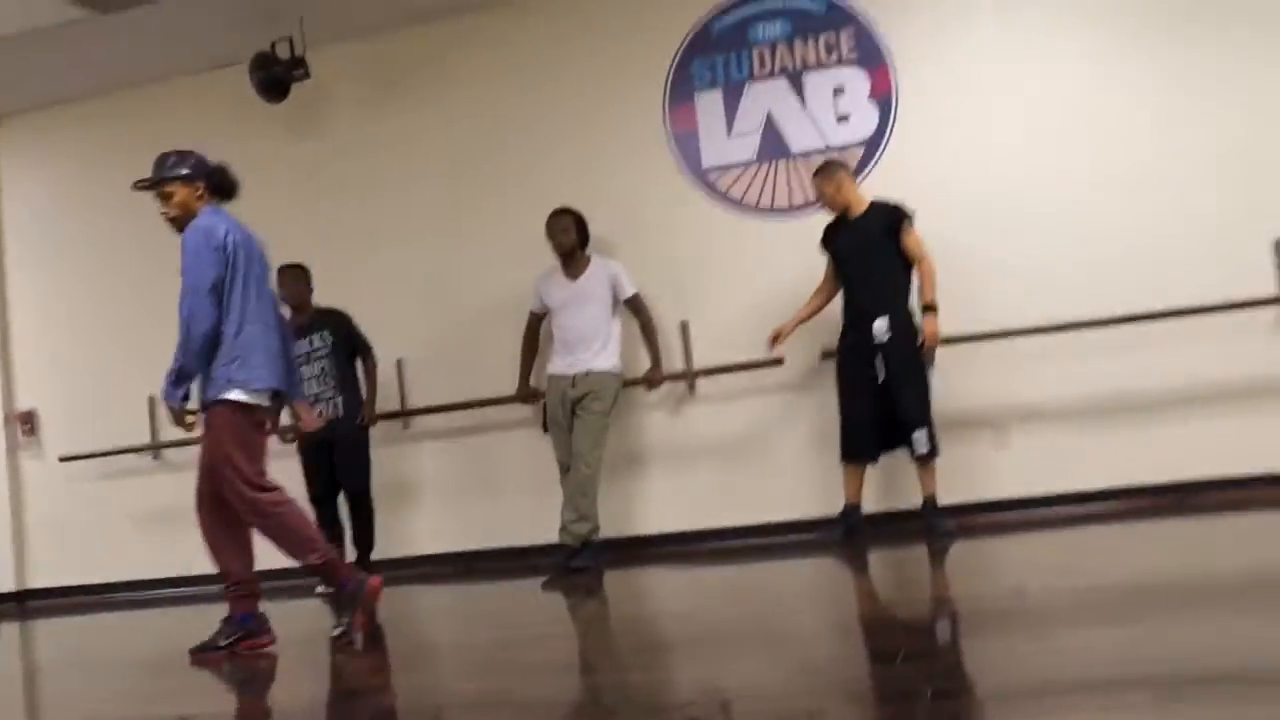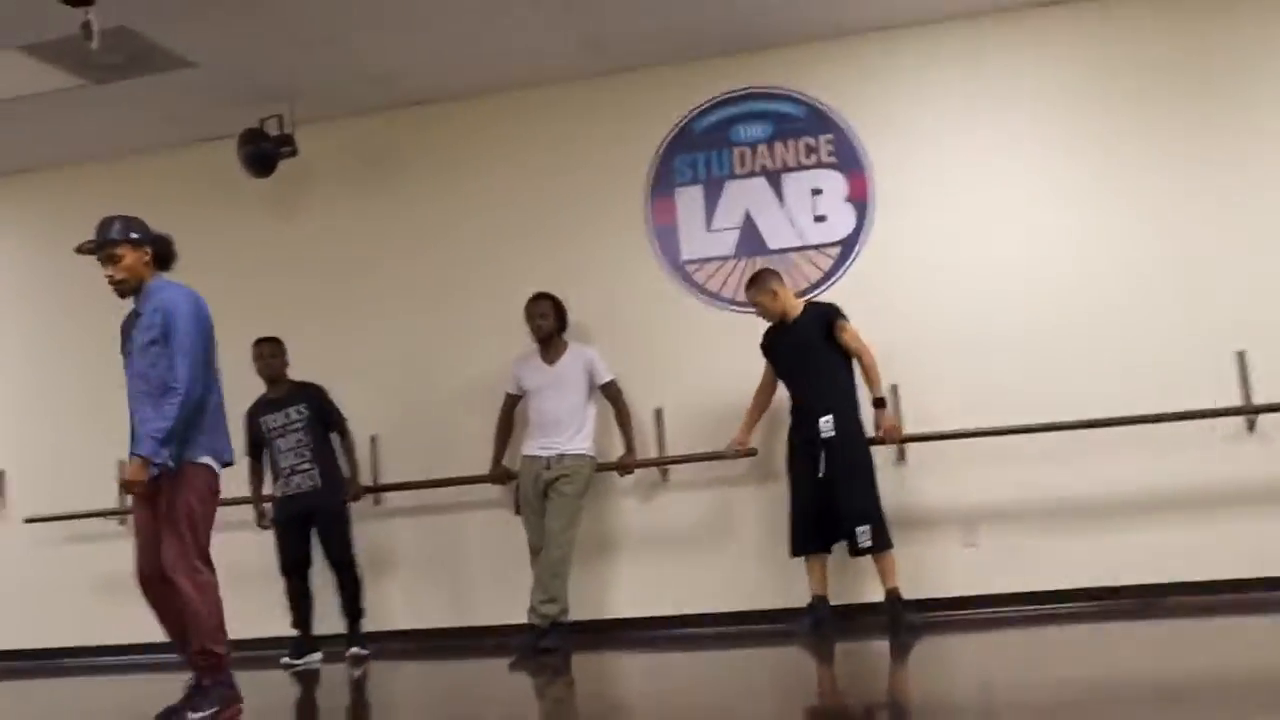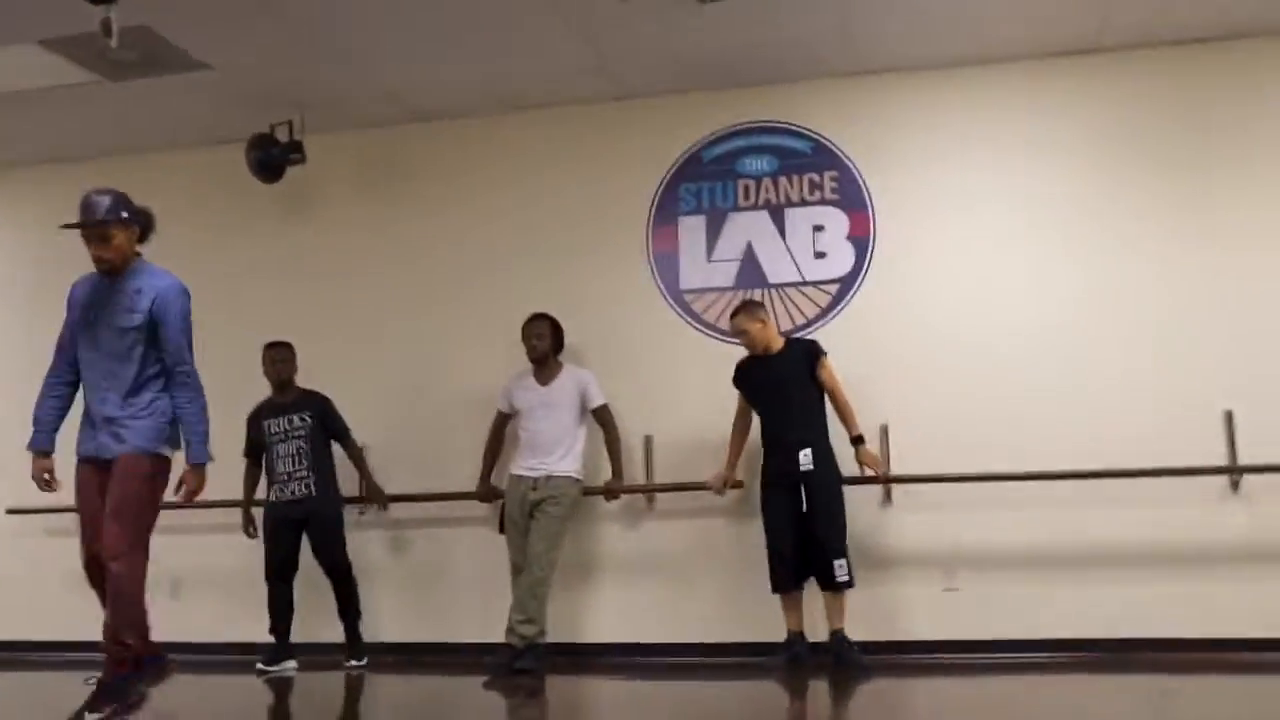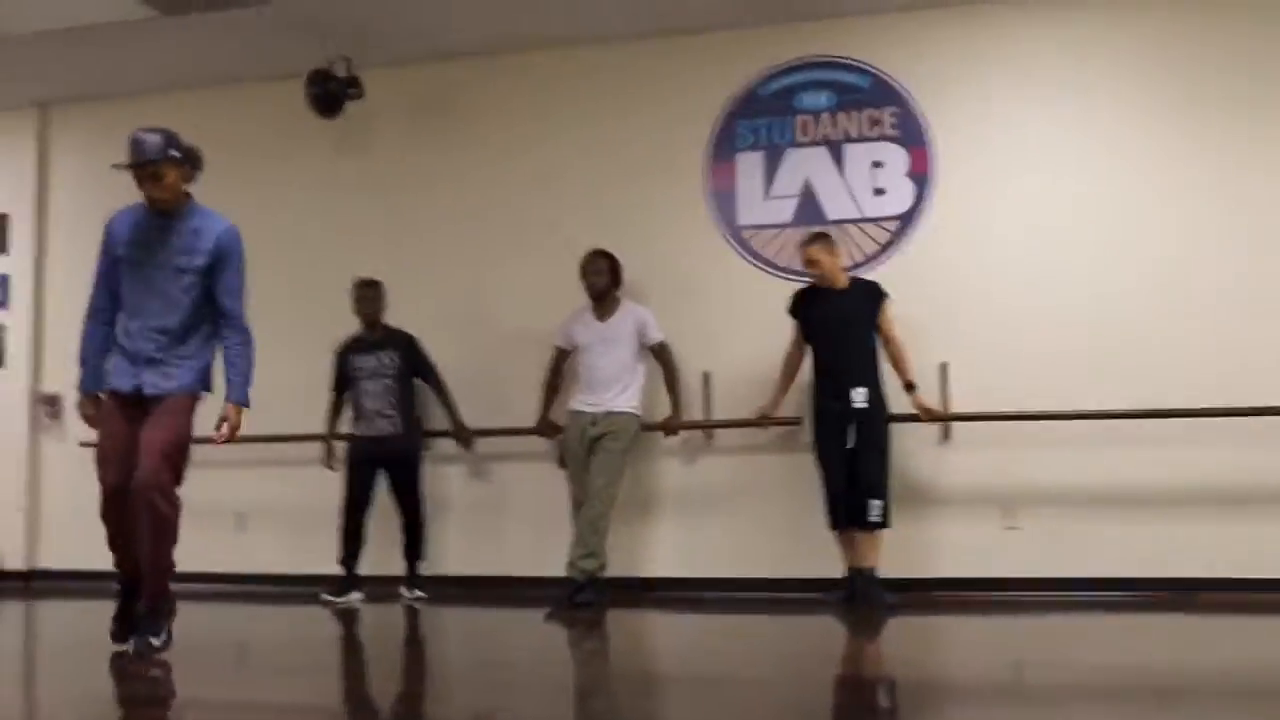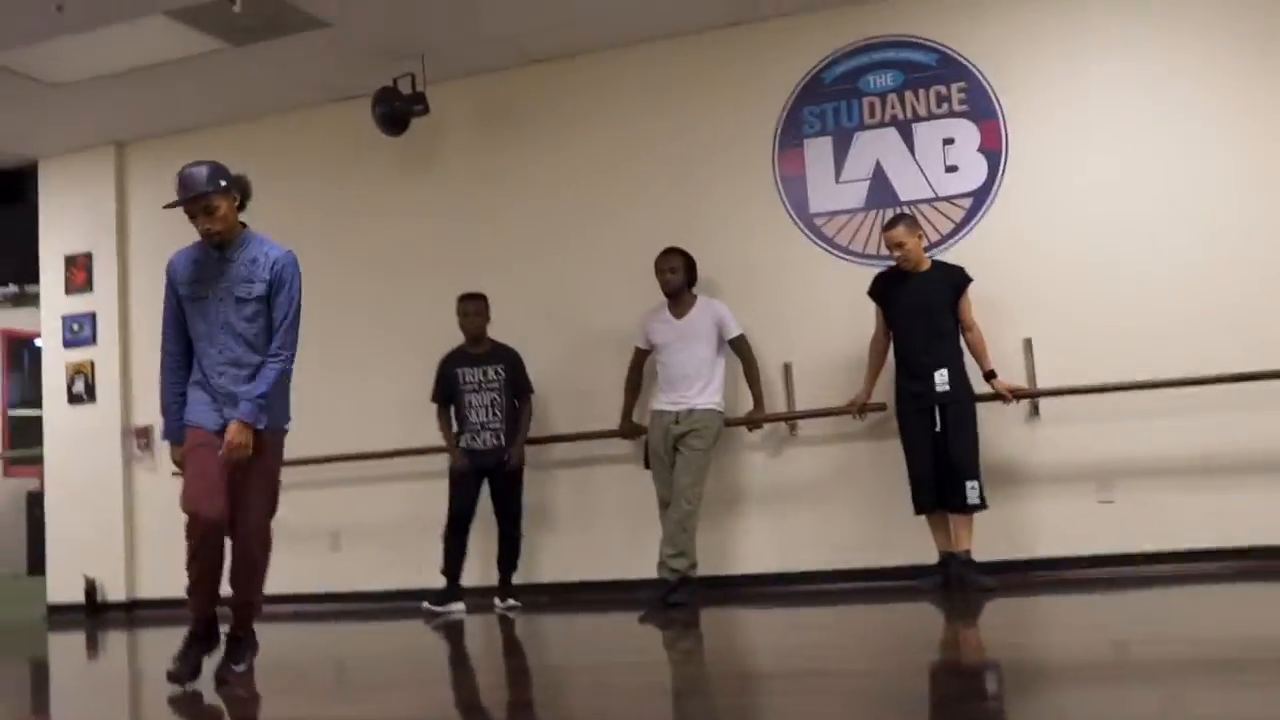
dt=0.3s
person 1, frame 1
left shoulder: (202, 233)
right shoulder: (242, 236)
left elbow: (200, 321)
right elbow: (276, 322)
left wrist: (175, 388)
right wrist: (296, 396)
left hip: (232, 383)
right hip: (256, 381)
left knee: (252, 493)
right knee: (215, 502)
left ankle: (348, 583)
right ankle: (244, 616)
person 1, frame 2
left shoulder: (179, 303)
right shoulder: (132, 321)
left elbow: (187, 388)
left wrist: (146, 455)
right wrist: (143, 456)
left hip: (188, 456)
right hip: (156, 463)
left knee: (184, 564)
right knee: (151, 571)
right ankle: (206, 679)
person 1, frame 3
left shoulder: (164, 292)
right shoulder: (83, 293)
left elbow: (183, 378)
right elbow: (63, 374)
left wrist: (197, 456)
right wrist: (41, 443)
left hip: (139, 443)
right hip: (94, 445)
left knee: (120, 555)
right knee: (95, 557)
left ankle: (122, 673)
right ankle: (145, 658)
person 1, frame 4
left shoulder: (218, 235)
right shoulder: (120, 229)
left elbow: (232, 322)
right elbow: (101, 312)
left wrist: (237, 397)
right wrist: (90, 383)
left hip: (180, 381)
right hip: (122, 380)
left knee: (153, 484)
right knee: (114, 486)
left ankle: (156, 602)
right ankle: (130, 587)
person 1, frame 5
left shoulder: (277, 262)
right shoulder: (181, 268)
left elbow: (282, 351)
right elbow: (175, 356)
left wrist: (248, 417)
right wrist: (174, 430)
left hip: (258, 418)
right hip: (203, 415)
left knee: (251, 528)
right knee: (203, 517)
left ankle: (242, 633)
right ankle: (202, 625)
person 2, frame 1
left shoulder: (890, 216)
right shoulder: (833, 234)
left elbow: (923, 263)
right elbow: (829, 286)
left wrist: (930, 313)
right wrist: (792, 323)
left hip: (897, 333)
right hip: (855, 338)
left knee: (913, 418)
right knee: (855, 424)
left ankle: (931, 507)
right ankle: (851, 512)
person 2, frame 2
left shoulder: (825, 316)
right shoulder: (773, 338)
left elbow: (863, 356)
right elbow: (767, 386)
left wrist: (880, 407)
right wrist: (745, 431)
left hip: (842, 428)
right hip: (803, 435)
left knee: (861, 510)
right knee: (808, 518)
left ankle: (894, 599)
right ankle: (819, 604)
person 2, frame 3
left shoulder: (806, 352)
right shoulder: (746, 371)
left elbow: (836, 396)
right elbow: (743, 420)
left wrist: (859, 444)
right wrist: (729, 469)
left hip: (817, 465)
right hip: (777, 472)
left knee: (830, 547)
right knee: (783, 555)
left ankle: (838, 637)
right ankle: (795, 640)
person 2, frame 4
left shoulder: (869, 293)
right shoulder: (804, 301)
left elbow: (890, 341)
right elbow: (796, 351)
left wrist: (912, 391)
right wrist: (776, 400)
left hip: (867, 405)
right hip: (828, 408)
left knee: (870, 487)
right knee: (839, 490)
left ankle: (868, 576)
right ankle: (852, 574)
person 2, frame 5
left shoulder: (952, 277)
right shoulder: (884, 284)
left elbow: (969, 329)
right elbow: (881, 339)
left wrist: (992, 377)
right wrist: (866, 391)
left hip: (952, 388)
right hip: (911, 394)
left knee: (961, 469)
right knee: (925, 477)
left ankle: (963, 560)
right ankle: (945, 559)
person 3, frame 1
left shoulder: (609, 271)
right shoulder: (545, 281)
left elbow: (642, 314)
right elbow: (532, 331)
left wrist: (656, 365)
right wrist: (523, 382)
left hip: (600, 376)
right hip: (558, 379)
left knee: (585, 460)
right knee: (568, 464)
left ankle: (573, 542)
right ankle: (584, 542)
person 3, frame 2
left shoulder: (586, 357)
right shoulder: (522, 365)
left elbow: (617, 400)
right elbow: (507, 412)
left wrist: (629, 450)
right wrist: (497, 462)
left hip: (573, 459)
right hip: (532, 460)
left knee: (556, 543)
right knee: (539, 546)
left ankle: (542, 623)
right ankle: (552, 622)
person 3, frame 3
left shoulder: (580, 379)
right shoulder: (515, 385)
left elbow: (608, 425)
right elbow: (497, 431)
left wrist: (617, 476)
right wrist: (484, 480)
left hip: (561, 481)
right hip: (519, 481)
left knee: (539, 563)
right knee: (520, 565)
left ankle: (519, 642)
right ankle: (531, 643)
person 3, frame 4
left shoulder: (638, 316)
right shoulder: (574, 321)
left elbow: (666, 361)
right elbow: (556, 367)
left wrist: (675, 411)
right wrist: (544, 415)
left hip: (620, 417)
right hip: (579, 416)
left knee: (599, 498)
right knee: (582, 500)
left ankle: (582, 575)
right ankle: (590, 575)
person 3, frame 5
left shoulder: (715, 311)
right shoulder: (651, 320)
left elbow: (746, 355)
right elbow: (636, 368)
left wrist: (758, 405)
right wrist: (626, 417)
left hip: (702, 414)
right hip: (661, 415)
left knee: (685, 498)
right knee: (668, 500)
left ankle: (673, 575)
right ankle: (681, 574)
person 4, frame 1
left shoulder: (335, 321)
left elbow: (367, 357)
left wrist: (370, 403)
left hip: (348, 423)
right hip: (310, 430)
left knee: (357, 491)
right knee: (322, 498)
left ankle: (363, 563)
person 4, frame 2
left shoulder: (312, 395)
right shoulder: (256, 413)
left elbow: (343, 432)
right elbow: (256, 460)
left wrist: (353, 476)
right wrist: (257, 502)
left hip: (327, 494)
right hip: (287, 502)
left knee: (342, 561)
right knee: (293, 569)
left ankle: (355, 633)
right ankle: (305, 642)
person 4, frame 3
left shoulder: (317, 403)
right shoulder: (258, 416)
left elbow: (347, 442)
right elbow: (254, 464)
left wrist: (369, 482)
right wrist: (246, 508)
left hip: (322, 503)
right hip: (279, 509)
left knee: (338, 569)
right knee: (278, 575)
left ankle: (354, 638)
right ankle: (282, 648)
person 4, frame 4
left shoulder: (405, 343)
right shoulder: (348, 351)
left elbow: (435, 382)
right elbow: (339, 396)
left wrist: (456, 421)
right wrist: (328, 440)
left hip: (404, 442)
right hip: (364, 443)
left knee: (411, 509)
right knee: (354, 508)
left ankle: (412, 577)
right ankle: (349, 580)
person 4, frame 5
left shoulder: (508, 357)
right shoulder: (450, 363)
left elbow: (525, 403)
right elbow: (443, 410)
left wrist: (519, 444)
right wrist: (452, 449)
left hip: (505, 454)
right hip: (467, 455)
left knee: (509, 520)
right knee: (458, 518)
left ankle: (505, 587)
right ankle: (451, 591)
